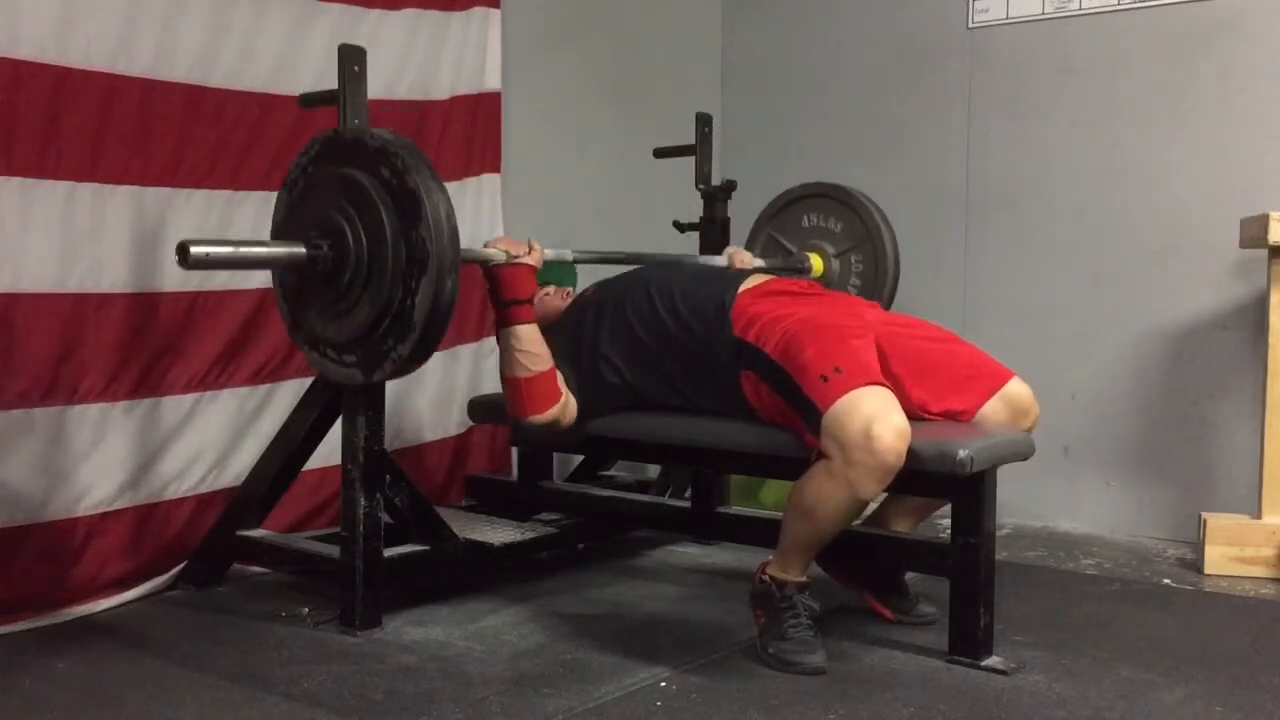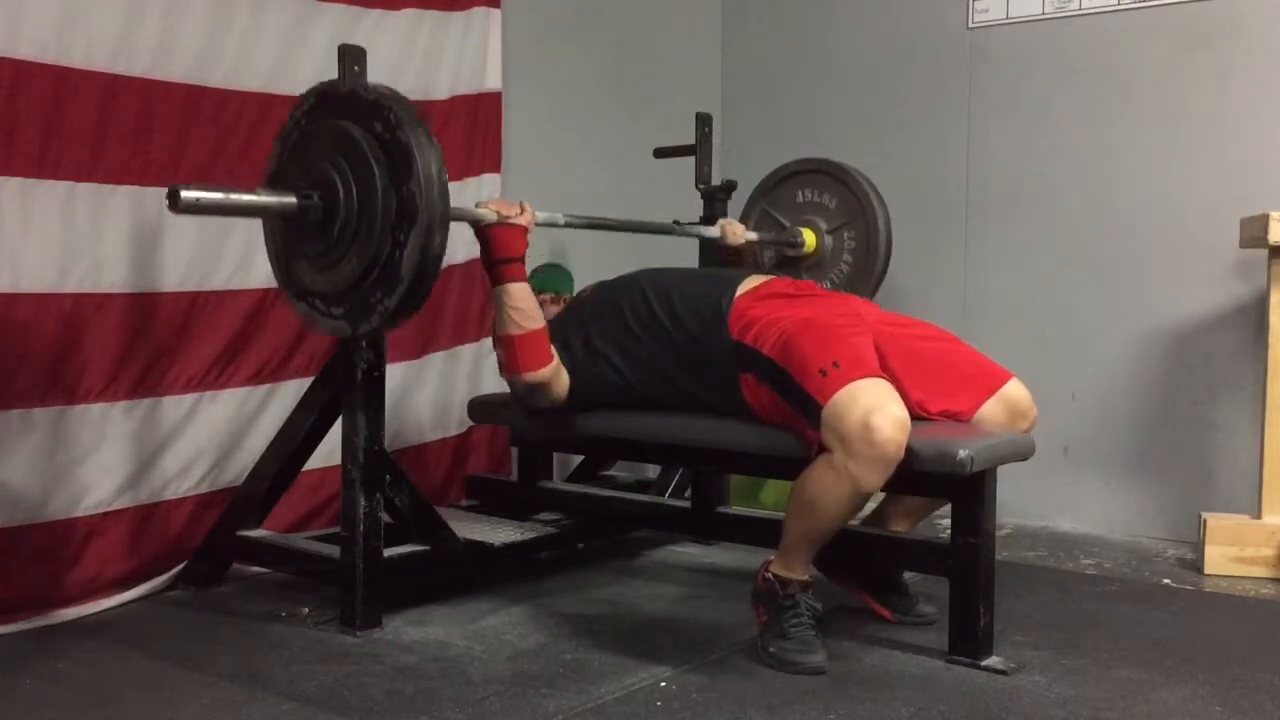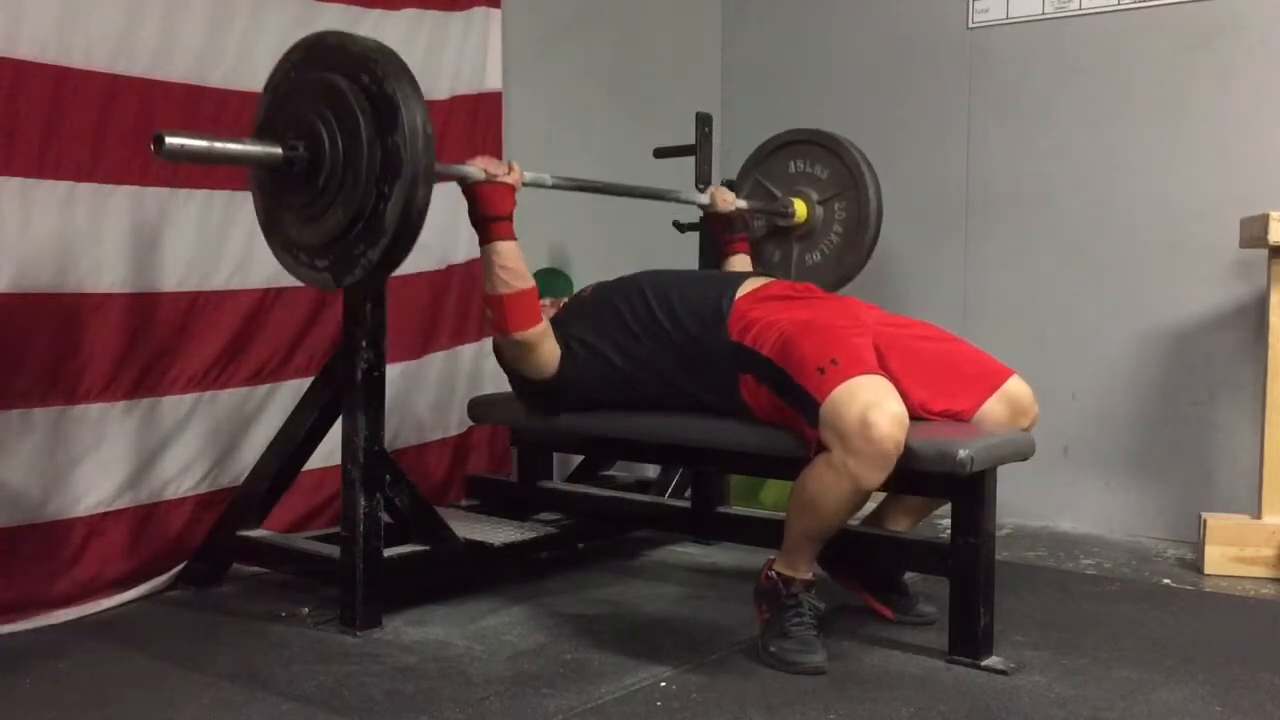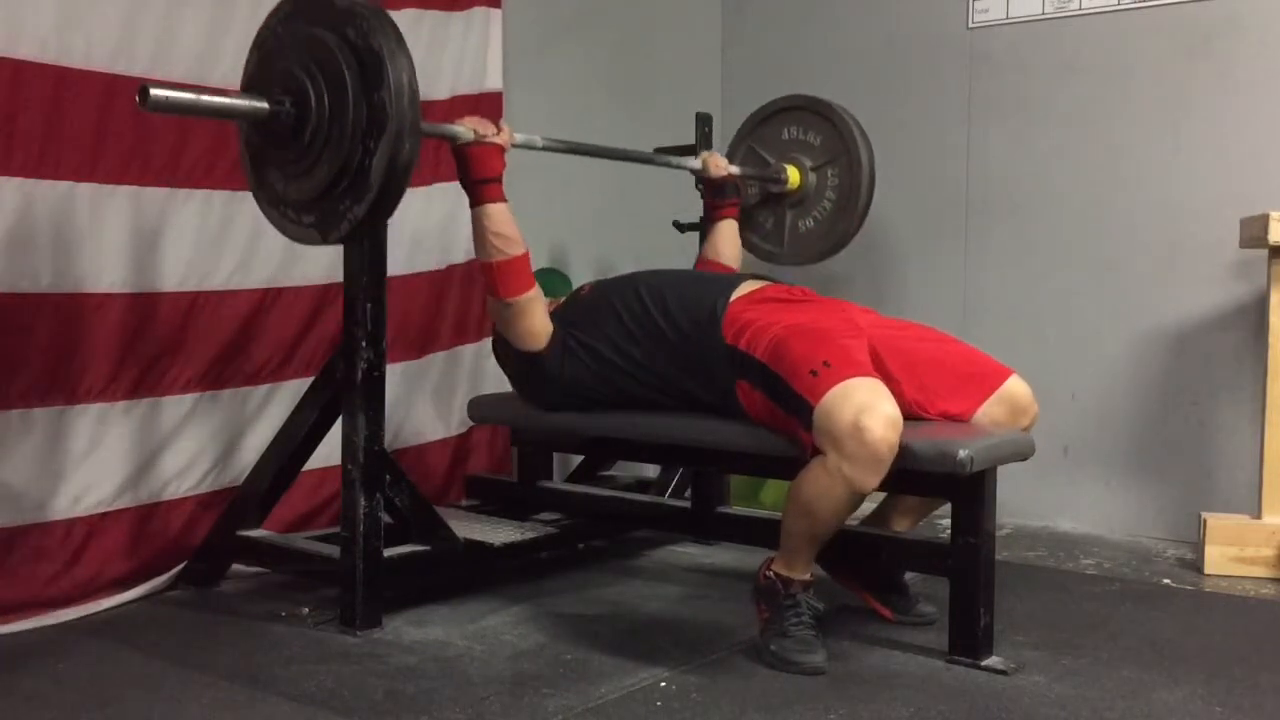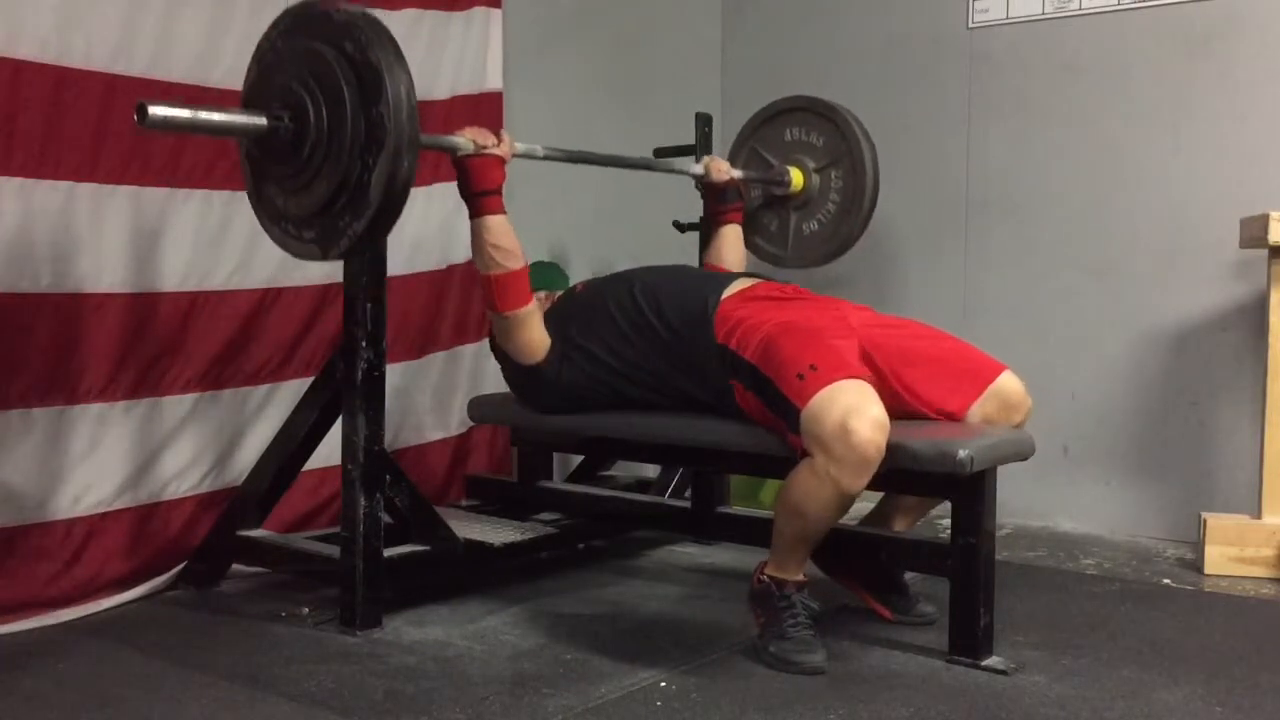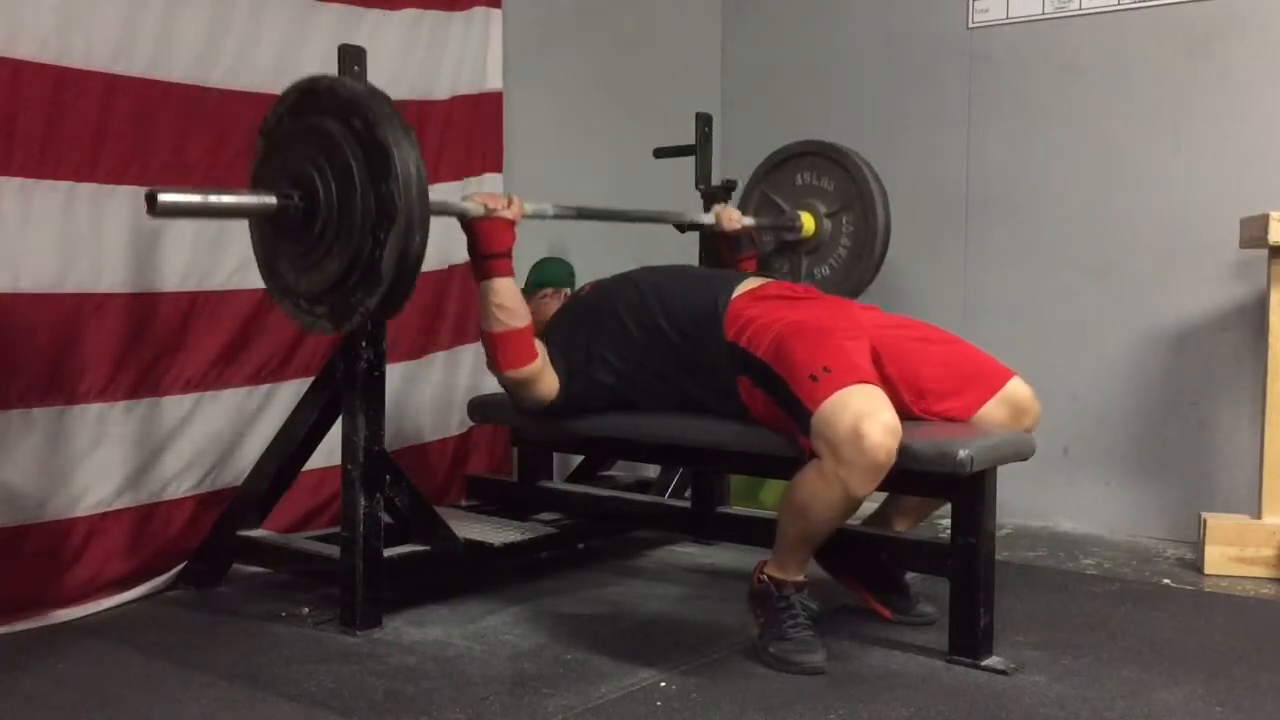
dt=0.2s
person 1, frame 1
left shoulder: (605, 316)
right shoulder: (561, 350)
right elbow: (540, 409)
left wrist: (744, 272)
right wrist: (512, 294)
left knee: (1012, 410)
right knee: (876, 441)
left ankle: (871, 550)
right ankle: (781, 586)
person 1, frame 2
left shoulder: (602, 320)
right shoulder: (564, 356)
right elbow: (530, 371)
right wrist: (506, 258)
left knee: (1010, 411)
right knee: (877, 432)
left ankle: (869, 551)
right ankle: (784, 585)
person 1, frame 3
left shoulder: (604, 326)
right shoulder: (555, 365)
right elbow: (516, 328)
left wrist: (732, 229)
right wrist: (494, 217)
left knee: (1011, 408)
right knee: (876, 429)
left ankle: (868, 552)
right ankle: (787, 584)
person 1, frame 4
left shoulder: (604, 321)
right shoulder: (552, 365)
left elbow: (716, 276)
right elbow: (508, 289)
left wrist: (722, 197)
right wrist: (483, 179)
left knee: (1011, 408)
right knee: (869, 432)
left ankle: (869, 553)
right ankle: (785, 584)
person 1, frame 5
left shoulder: (600, 316)
right shoulder: (547, 363)
left elbow: (721, 278)
right elbow: (505, 304)
left wrist: (725, 200)
right wrist: (484, 190)
left knee: (1004, 405)
right knee: (854, 436)
left ankle: (866, 556)
right ankle: (780, 585)
person 1, frame 6
left shoulder: (614, 316)
right shoulder: (555, 353)
right elbow: (515, 368)
left wrist: (738, 244)
right wrist: (492, 250)
left knee: (1013, 409)
right knee: (866, 440)
left ankle: (870, 553)
right ankle: (780, 586)
